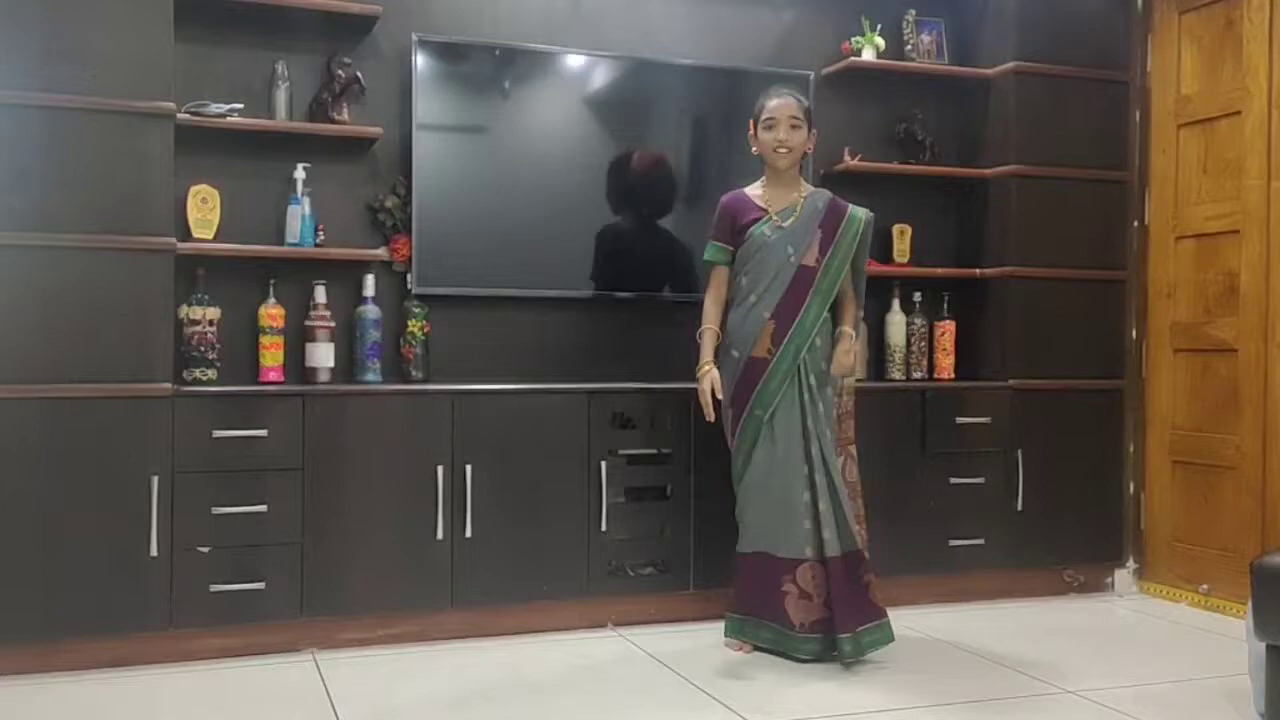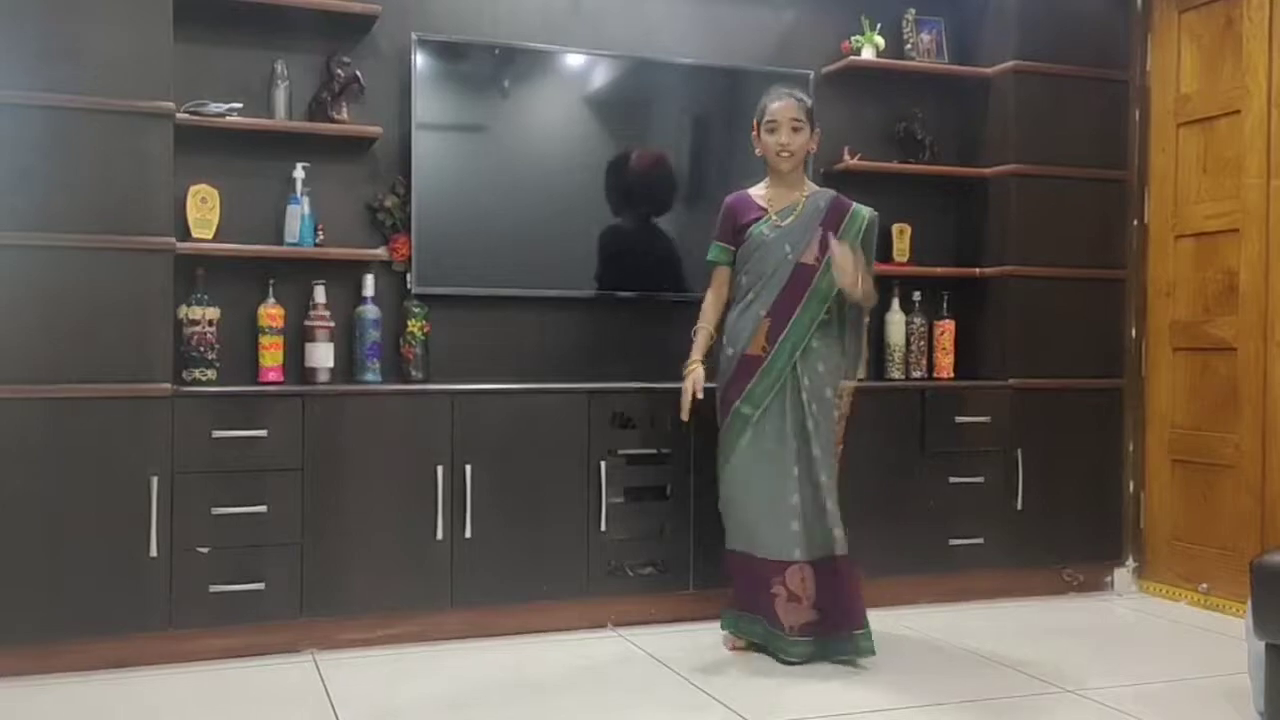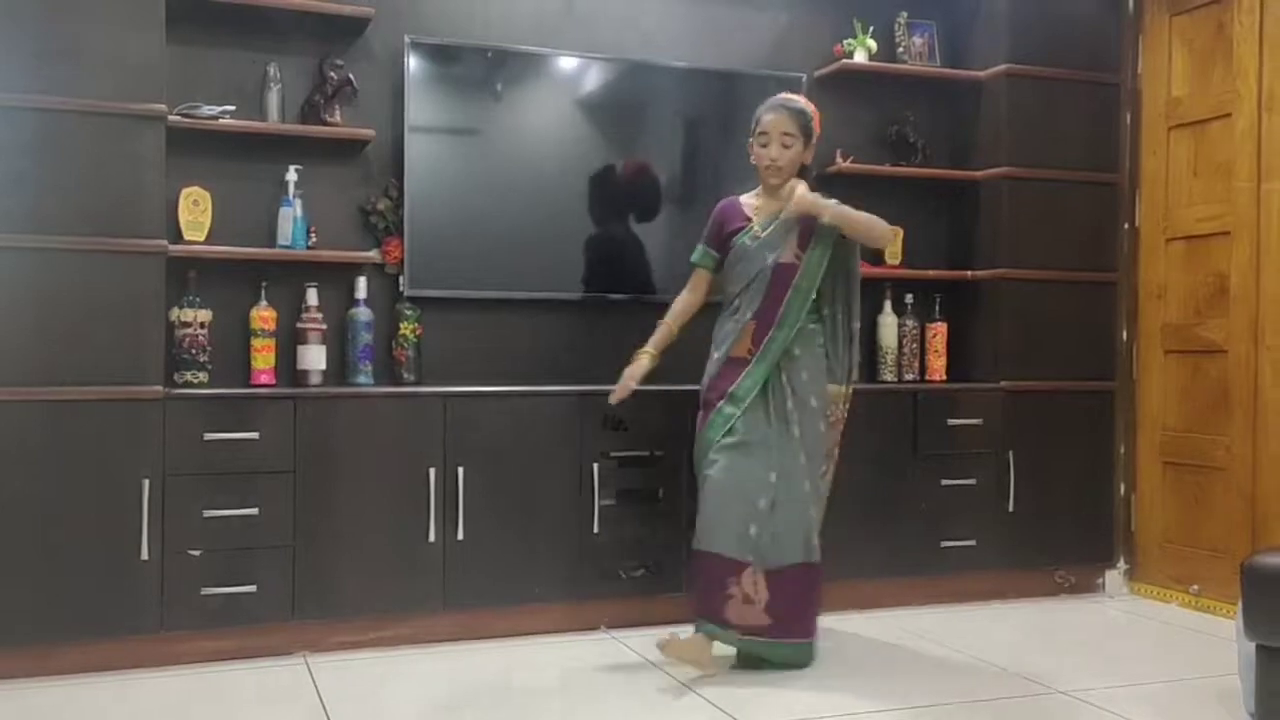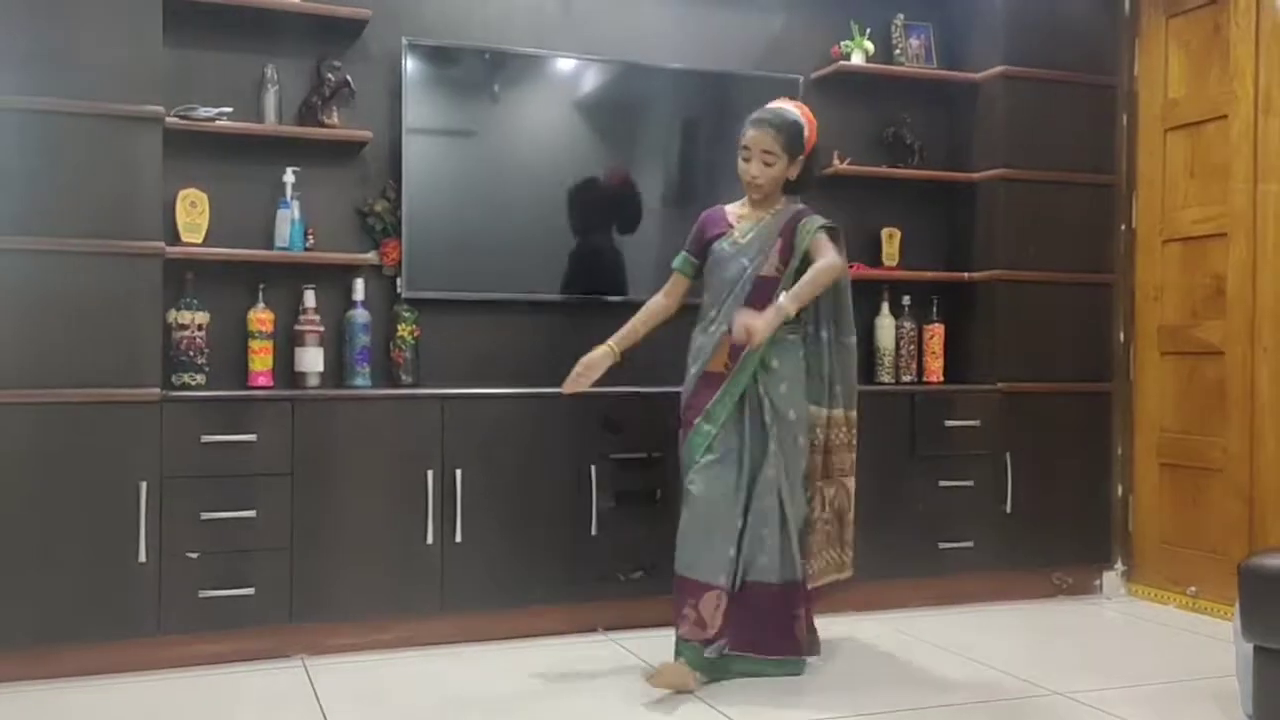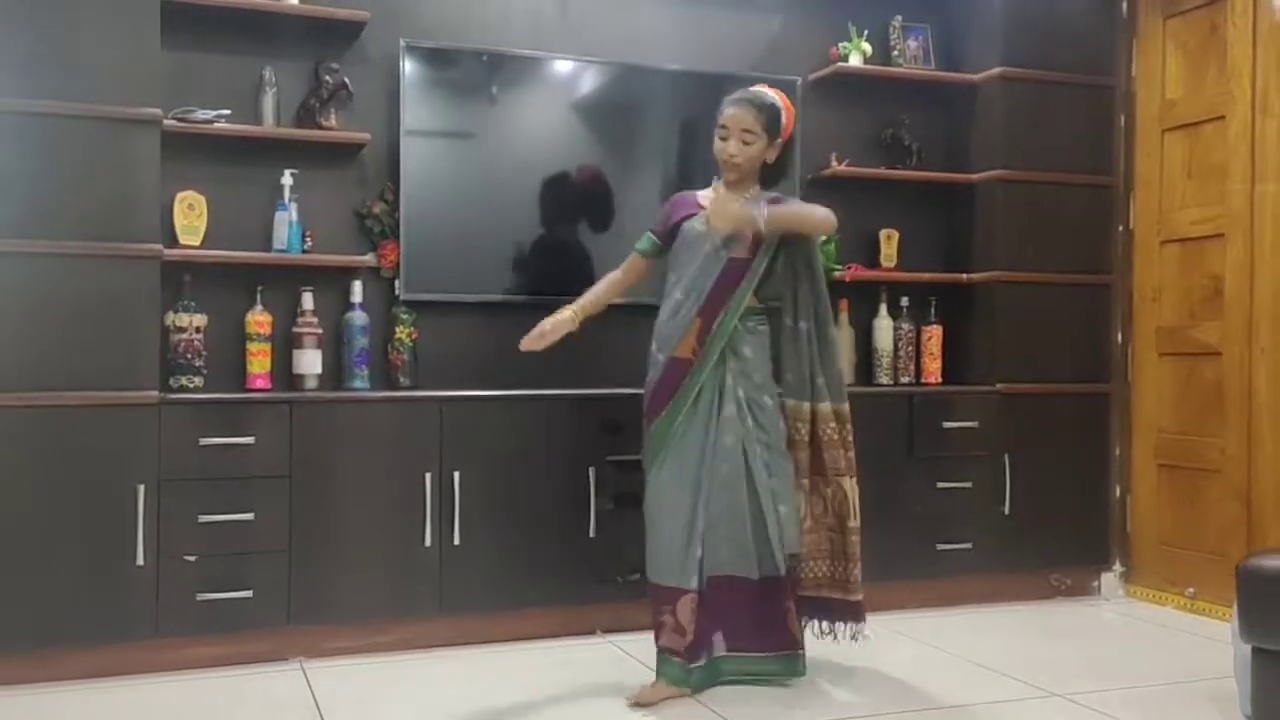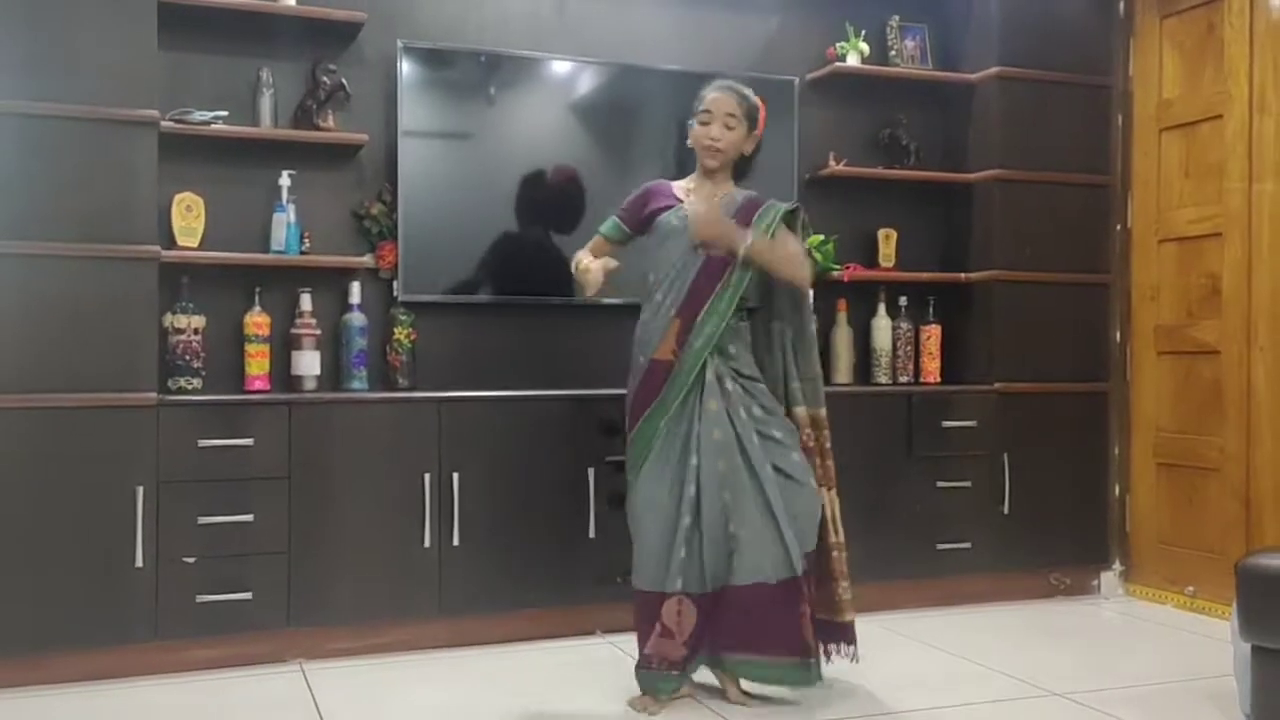
dt=0.2s
person 1, frame 1
left shoulder: (836, 214)
right shoulder: (734, 207)
left elbow: (846, 292)
right elbow: (717, 291)
left wrist: (848, 335)
right wrist: (707, 360)
left hip: (808, 365)
right hip: (751, 365)
left knee: (808, 485)
right knee: (763, 485)
left ankle: (807, 618)
right ankle: (761, 618)
person 1, frame 2
left shoulder: (836, 212)
right shoulder: (738, 207)
left elbow: (867, 295)
right elbow: (718, 292)
left wrist: (854, 280)
right wrist: (696, 360)
left hip: (808, 365)
right hip: (749, 362)
left knee: (803, 485)
right knee: (752, 485)
left ankle: (803, 621)
right ankle: (760, 614)
person 1, frame 3
left shoulder: (822, 212)
right shoulder: (729, 214)
left elbow: (882, 237)
right elbow: (694, 291)
left wrist: (815, 208)
right wrist: (649, 353)
left hip: (797, 371)
right hip: (737, 369)
left knee: (786, 492)
right knee: (730, 486)
left ankle: (772, 629)
right ankle: (718, 624)
person 1, frame 4
left shoulder: (803, 226)
right shoulder: (713, 222)
left elbow: (833, 265)
right elbow: (667, 297)
left wrist: (775, 314)
right wrist: (608, 352)
left hip: (777, 386)
right hip: (716, 386)
left knee: (772, 504)
right knee: (712, 504)
left ankle: (765, 642)
right ankle: (697, 653)
person 1, frame 5
left shoulder: (771, 213)
right shoulder: (683, 207)
left elbow: (825, 221)
right elbow: (629, 273)
left wrist: (750, 216)
right wrist: (572, 314)
left hip: (744, 376)
right hip: (680, 378)
left knee: (751, 498)
right knee: (678, 504)
left ankle: (748, 640)
right ankle: (682, 663)
person 1, frame 6
left shoulder: (759, 212)
right shoulder: (654, 198)
left elbow: (800, 273)
right elbow: (583, 255)
left wrist: (729, 234)
right wrist: (596, 267)
left hip: (734, 377)
right hip: (665, 379)
left knee: (772, 498)
right knee: (667, 510)
left ankle: (734, 657)
